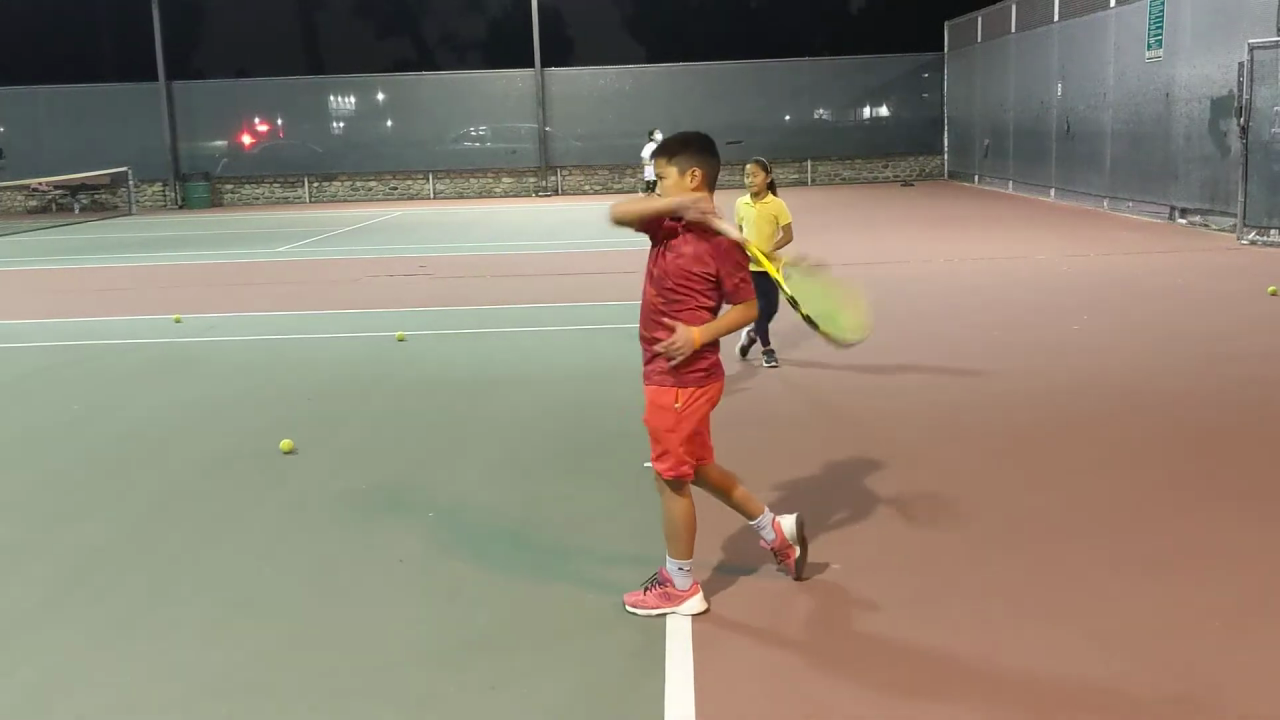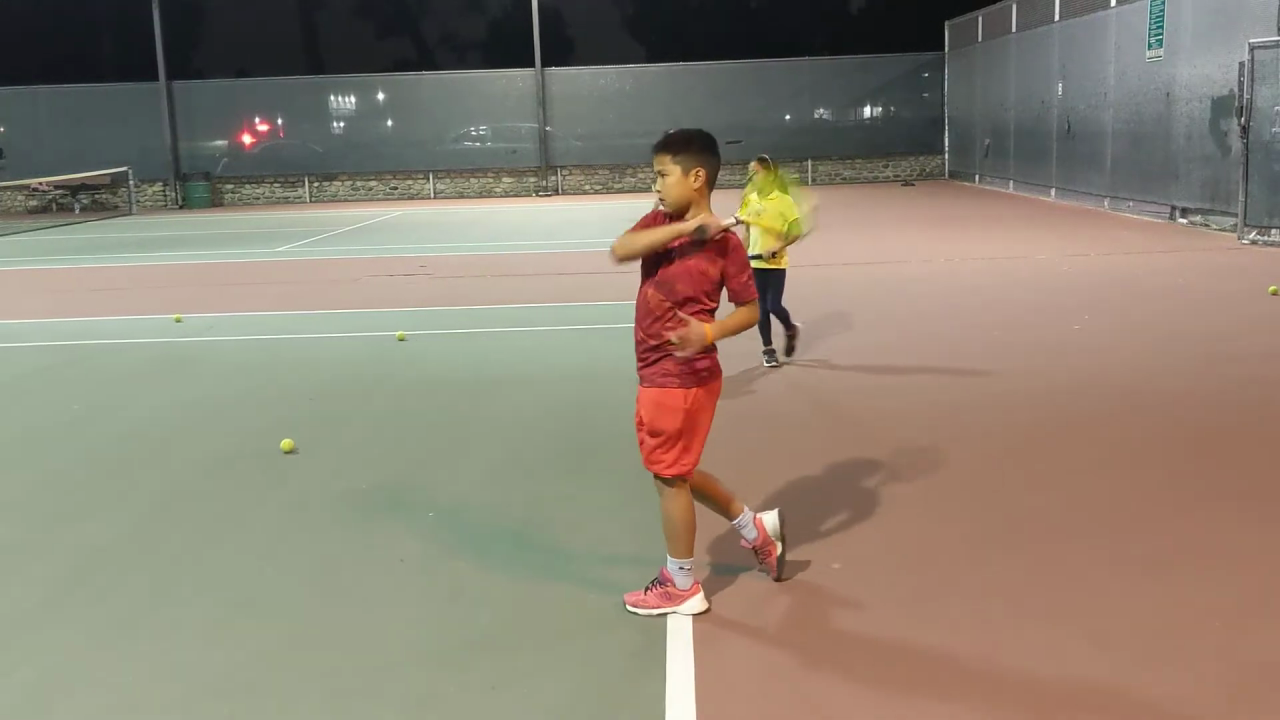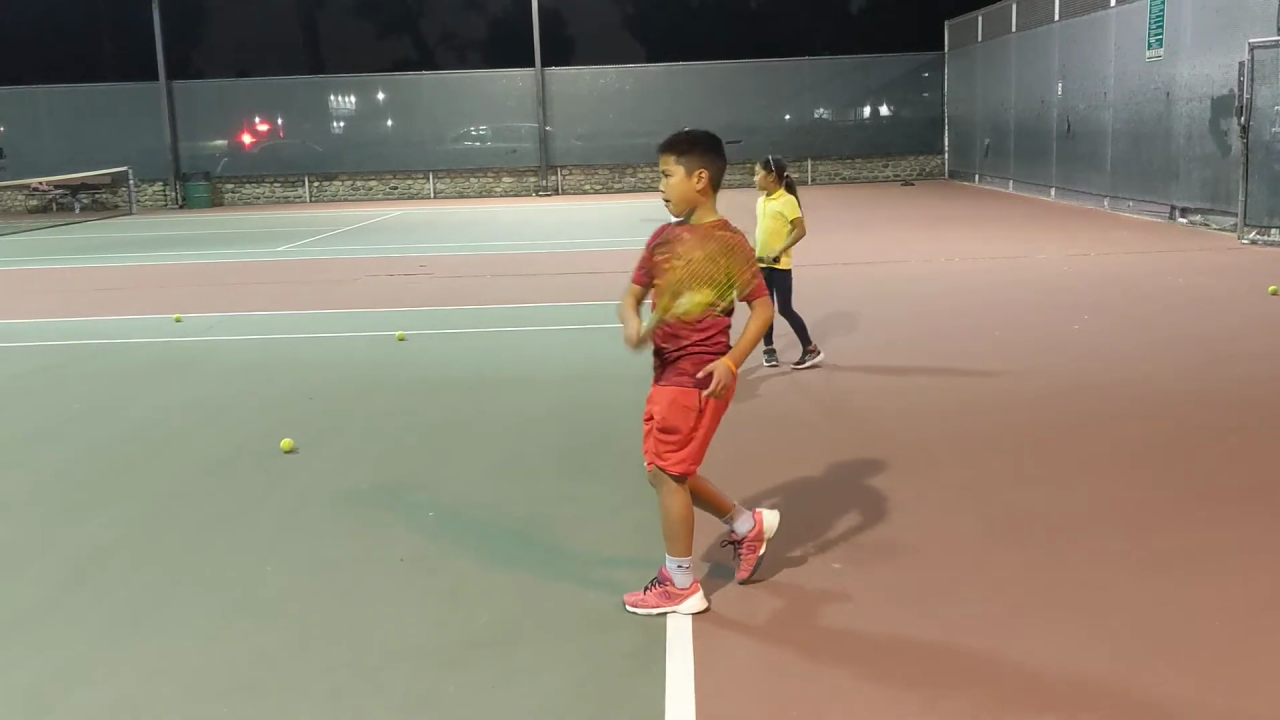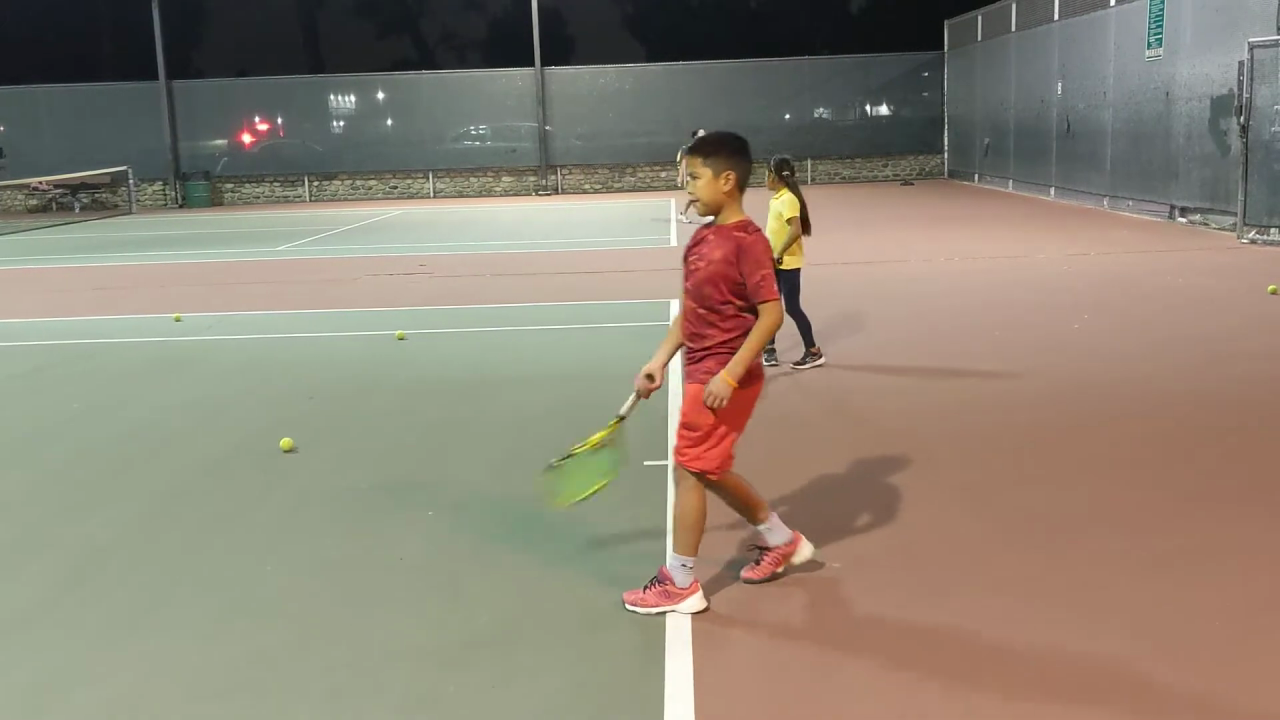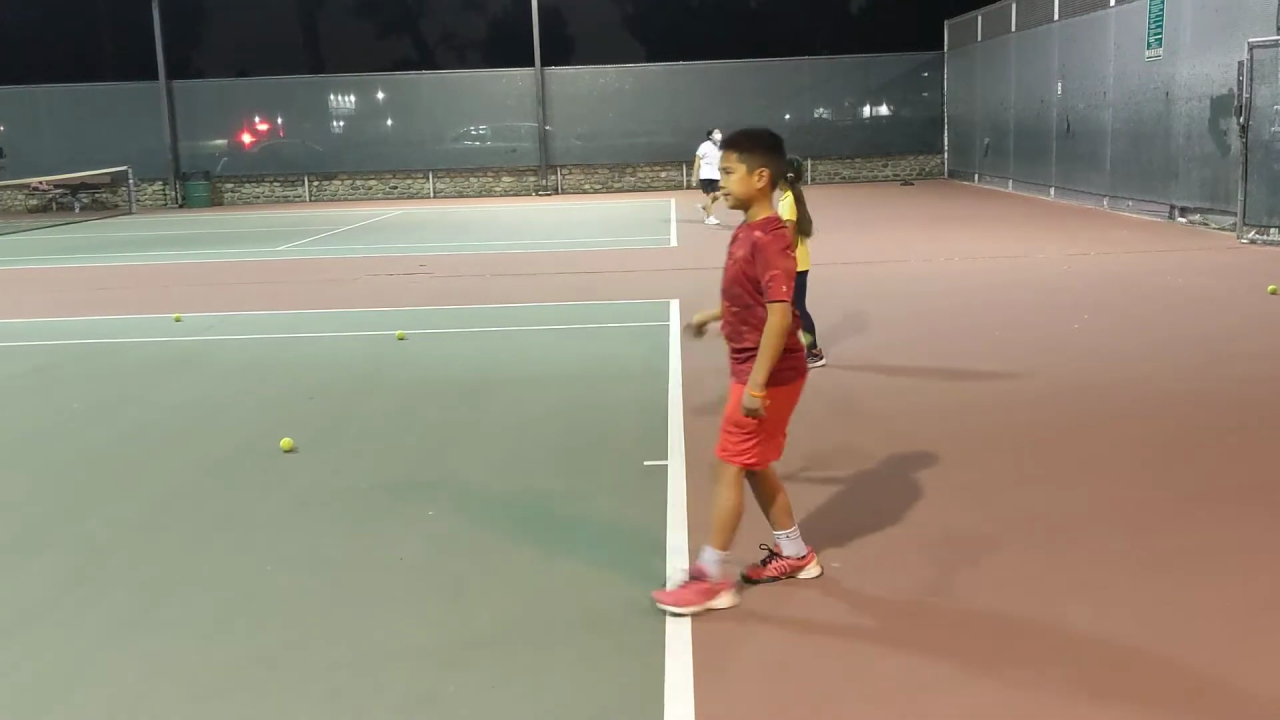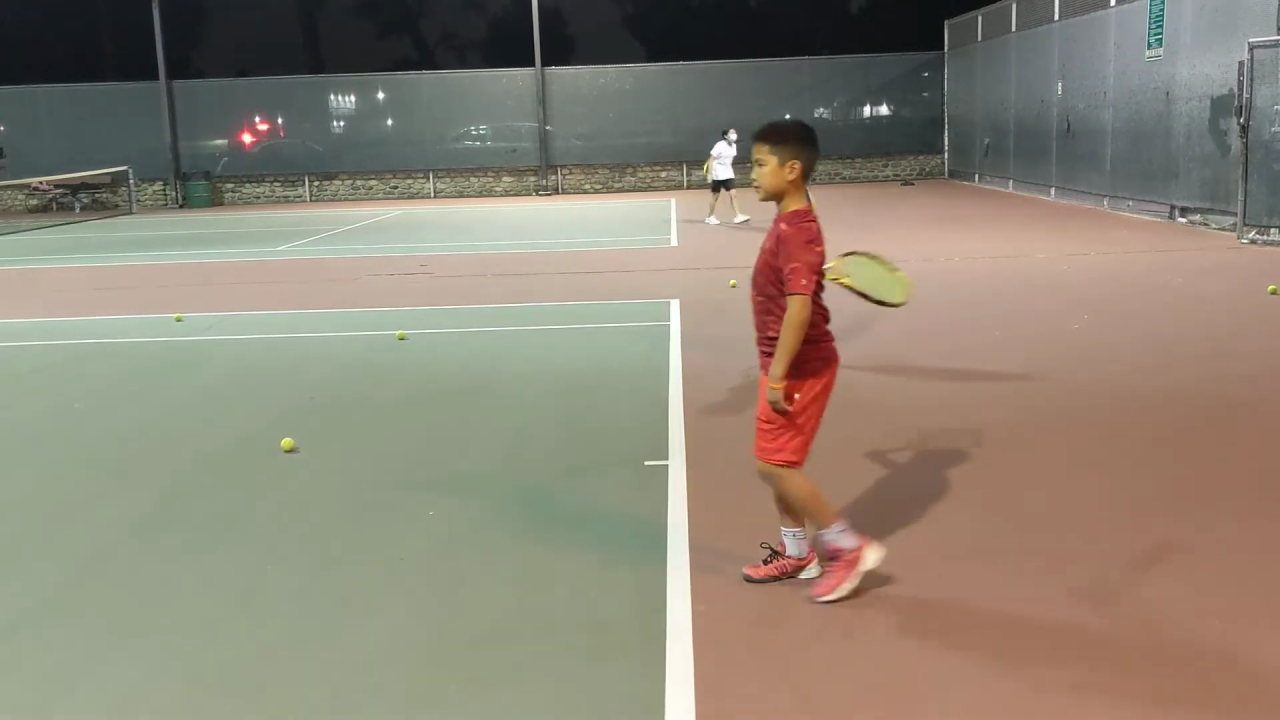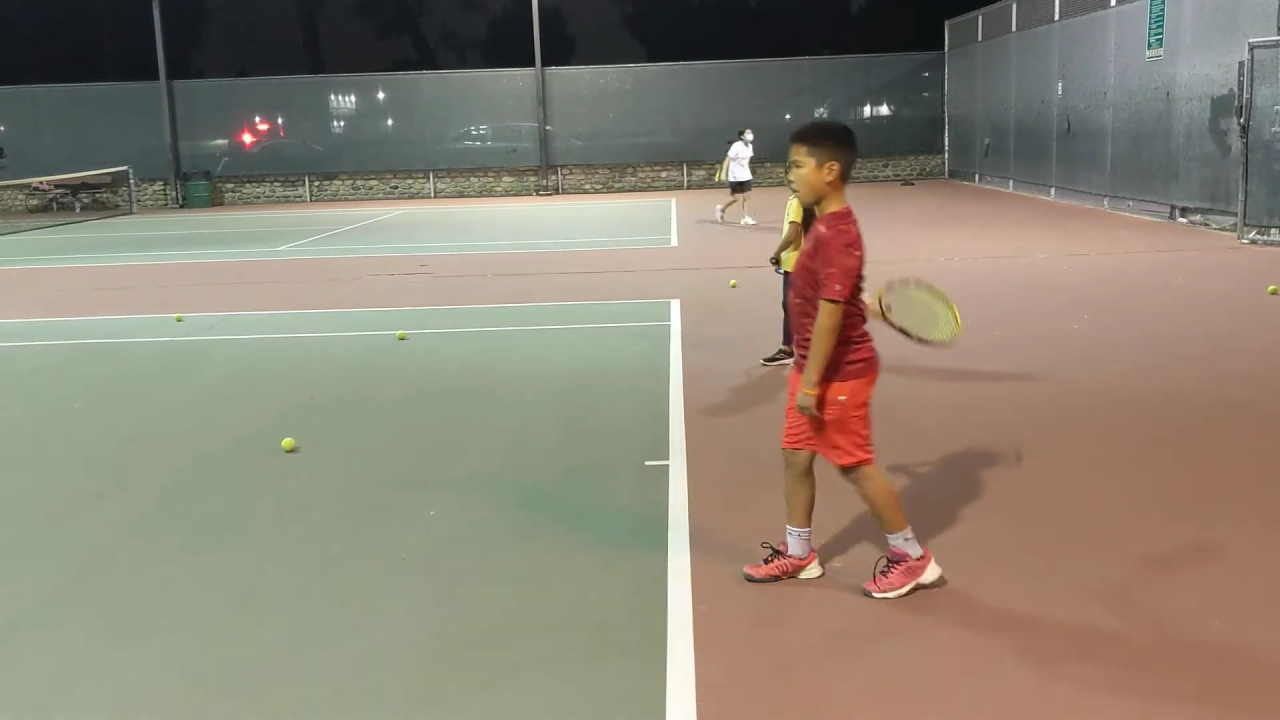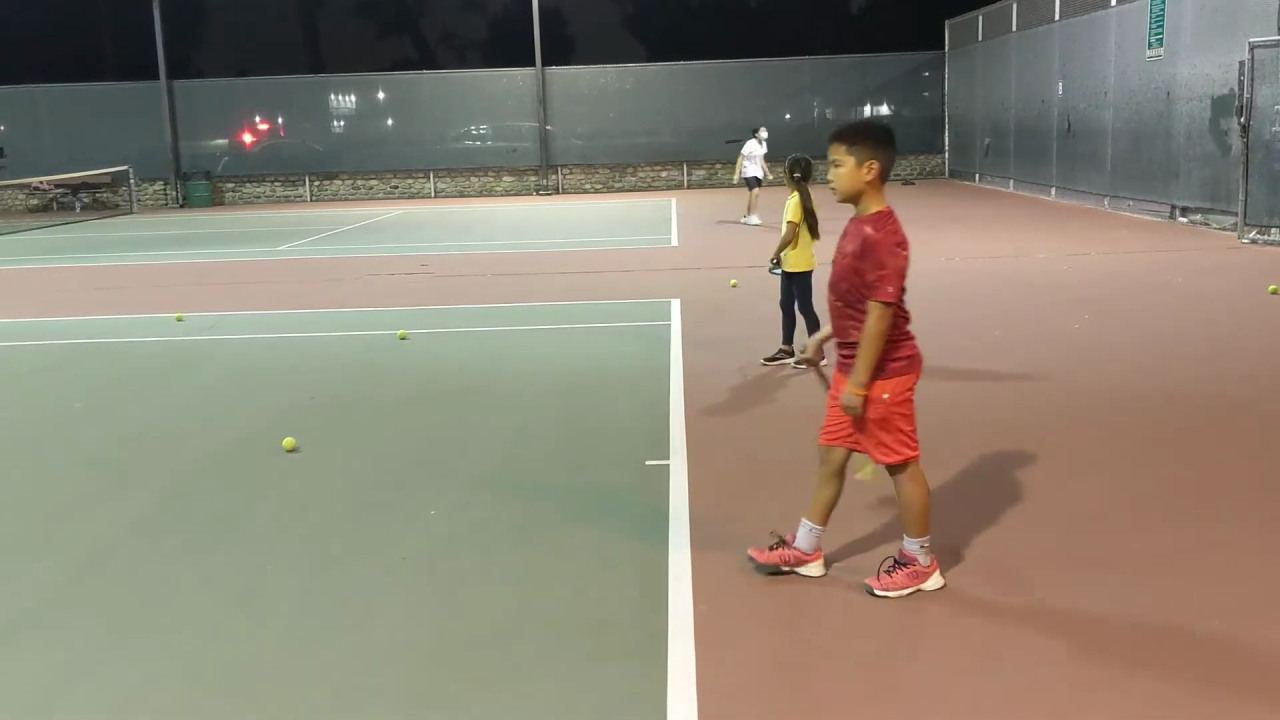
dt=0.2s
person 1, frame 1
left shoulder: (722, 245)
right shoulder: (664, 222)
left elbow: (747, 309)
right elbow: (618, 213)
left wrist: (701, 334)
right wrist: (674, 205)
left hip: (685, 379)
right hip: (667, 376)
left knee: (673, 479)
right knee: (697, 466)
left ankle: (680, 587)
right ankle: (776, 530)
person 1, frame 2
left shoulder: (725, 243)
right shoulder: (656, 225)
left elbow: (747, 309)
right elbow: (620, 252)
left wrist: (711, 330)
right wrist: (683, 229)
left hip: (686, 379)
right hip: (656, 376)
left knee: (668, 477)
right knee: (680, 473)
left ankle: (681, 586)
right ankle: (755, 528)
person 1, frame 3
right shoulder: (663, 237)
left elbow: (762, 308)
right elbow: (632, 295)
left wrist: (731, 361)
right wrist: (632, 324)
left hip: (698, 380)
right hip: (668, 377)
left knee: (667, 475)
right knee: (674, 473)
left ankle: (679, 586)
right ankle: (748, 525)
person 1, frame 4
left shoulder: (747, 242)
right shoulder: (701, 239)
left elbow: (770, 314)
left wrist: (730, 374)
right wrist: (659, 359)
left hip: (725, 380)
right hip: (702, 375)
left knee: (689, 471)
right knee: (715, 471)
left ankle: (679, 583)
right ankle: (783, 541)
person 1, frame 5
left shoulder: (767, 238)
right shoulder: (751, 232)
left elbow: (780, 312)
left wrist: (754, 383)
right wrist: (713, 316)
left hip: (771, 376)
right hip: (759, 373)
left knee: (728, 468)
right knee: (755, 466)
left ankle: (709, 577)
right ankle: (794, 553)
person 1, frame 6
left shoulder: (793, 232)
right shoulder: (791, 223)
left elbow: (800, 308)
left wrist: (776, 376)
left hip: (800, 370)
right hip: (790, 367)
left knee: (779, 464)
right knee: (774, 461)
left ankle: (848, 548)
right ankle: (796, 551)
person 1, frame 7
left shoulder: (835, 235)
right shoulder: (825, 225)
left elbow: (831, 314)
left wrist: (811, 383)
left hip: (839, 373)
right hip: (814, 369)
left knee: (856, 465)
right knee: (796, 457)
left ankle: (913, 557)
right ankle: (797, 552)
person 1, frame 8
left shoulder: (879, 236)
right shoulder: (859, 226)
left elbow: (882, 315)
left wrist: (860, 382)
right wrist: (828, 335)
left hip: (882, 372)
right hip: (853, 368)
left knee: (900, 463)
right knee: (831, 455)
left ankle: (920, 563)
right ankle: (805, 548)
person 2, frame 1
left shoulder: (777, 205)
right shoulder: (740, 204)
left elbow: (787, 236)
left wrist: (767, 251)
right hip: (749, 265)
left knee: (771, 308)
right knee: (760, 308)
left ankle: (752, 334)
right ankle: (767, 348)
person 2, frame 2
left shoulder: (784, 201)
right shoulder: (748, 200)
left elbow: (796, 231)
left wrist: (778, 248)
left hip: (776, 263)
right hip: (755, 262)
left knee: (773, 306)
right knee: (761, 306)
left ankle: (791, 331)
right ankle: (768, 349)
person 2, frame 3
left shoulder: (787, 201)
right shoulder: (761, 201)
left elbow: (800, 231)
left wrist: (779, 252)
right wrist: (756, 255)
left hip: (780, 265)
right hip: (763, 263)
left knee: (785, 309)
left ankle: (811, 350)
right ankle: (769, 349)
person 2, frame 4
left shoulder: (788, 199)
right shoulder: (776, 199)
left elbow: (796, 230)
left wrist: (777, 255)
right wrist: (773, 255)
left hip: (787, 263)
right hip: (777, 264)
left knee: (792, 308)
left ankle: (814, 352)
right ankle: (770, 348)
person 2, frame 5
left shoulder: (788, 201)
right shoulder: (788, 199)
left elbow: (788, 233)
left hip: (793, 265)
right hip: (792, 263)
left knee: (798, 309)
left ankle: (815, 353)
person 2, frame 6
left shoulder: (793, 202)
right shoulder: (799, 200)
left elbow: (790, 236)
left wrist: (774, 255)
left hip: (795, 265)
right hip: (792, 264)
left knee: (801, 309)
right knee: (788, 308)
left ankle: (811, 354)
right ankle: (783, 349)
person 2, frame 7
left shoulder: (797, 201)
right shoulder: (801, 200)
left elbow: (792, 234)
left wrist: (776, 254)
left hip: (797, 265)
right hip: (793, 265)
right knee: (788, 306)
right ankle: (786, 349)
person 2, frame 8
left shoulder: (795, 201)
right shoulder: (804, 198)
left elbow: (790, 234)
left wrist: (776, 254)
left hip: (799, 265)
right hip: (791, 264)
left knee: (805, 308)
right knee: (786, 306)
right ankle: (786, 349)
